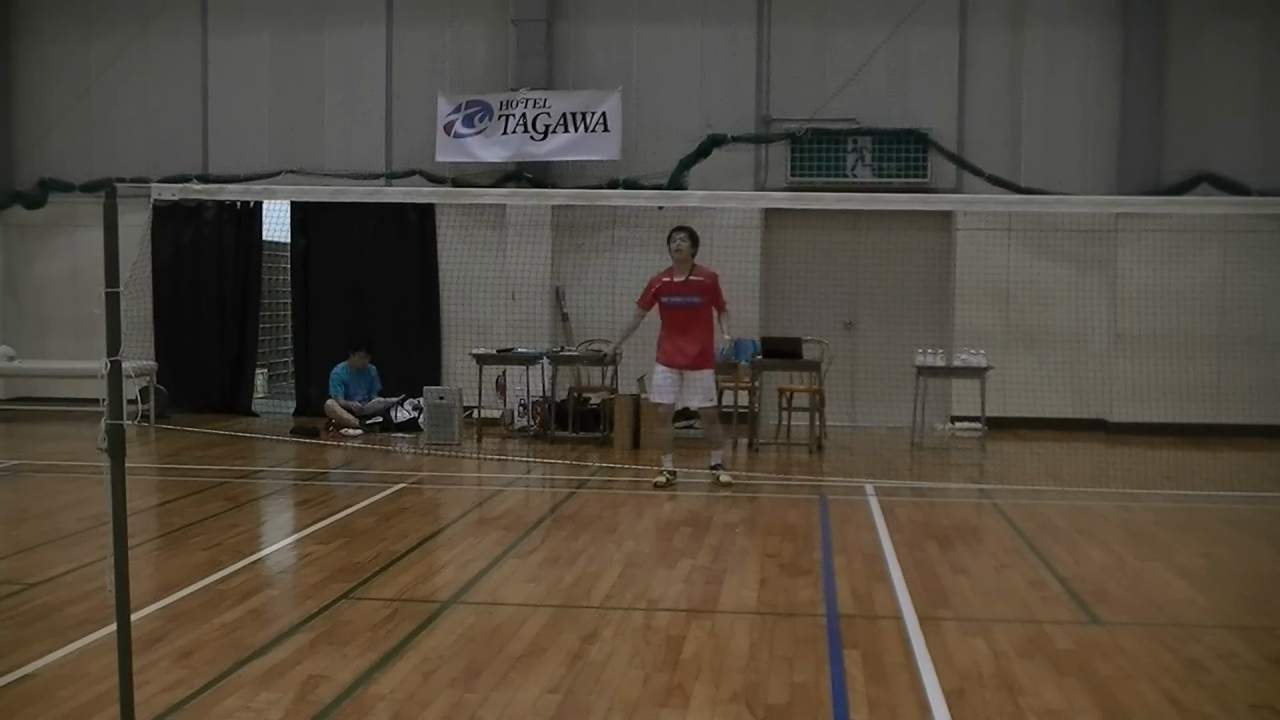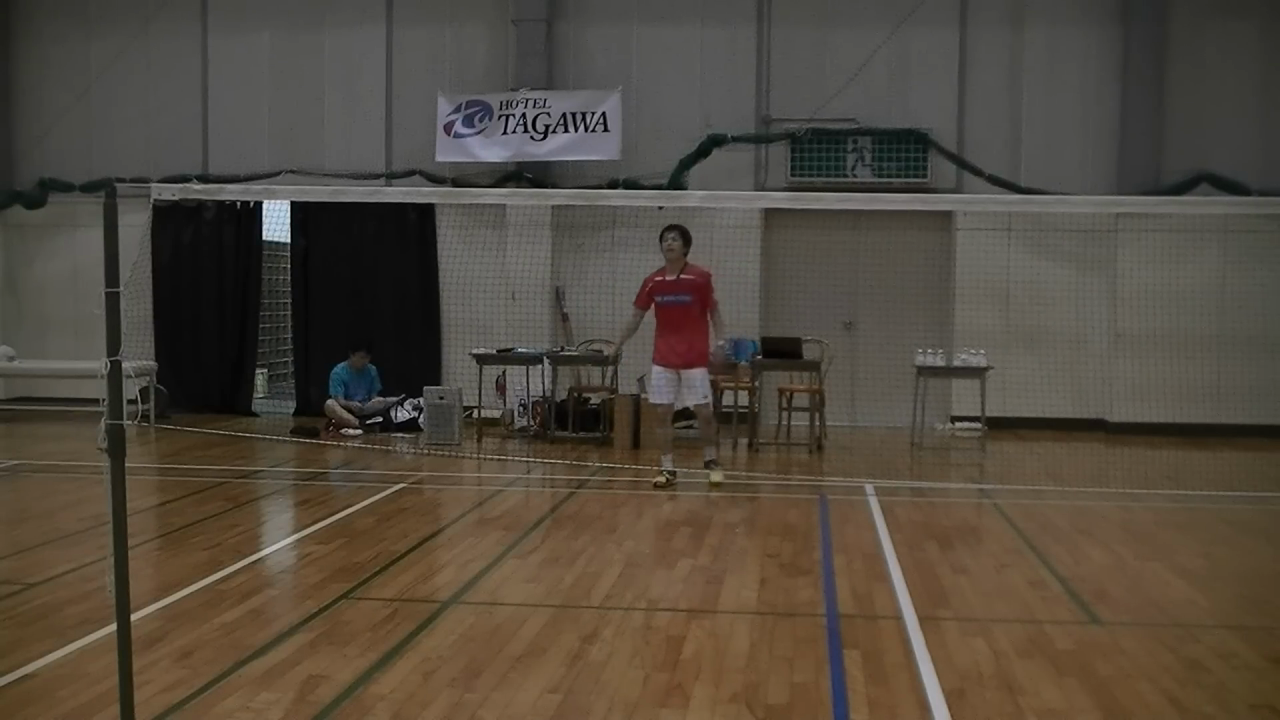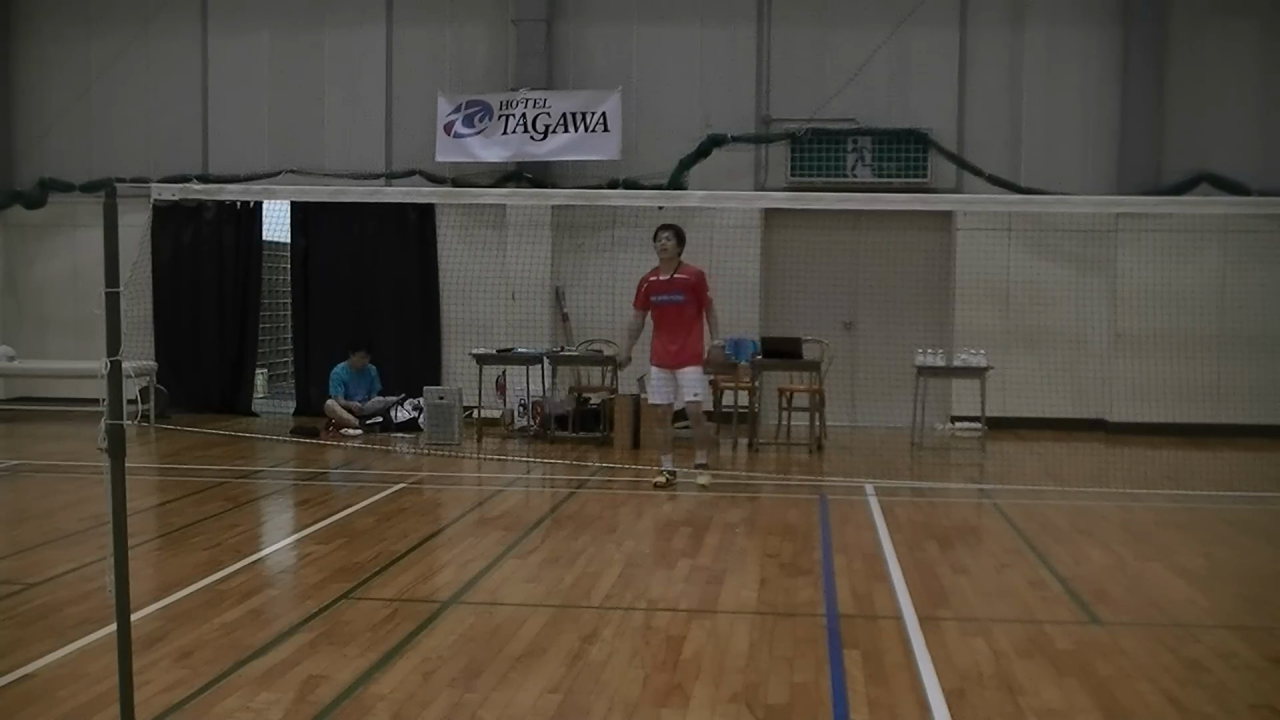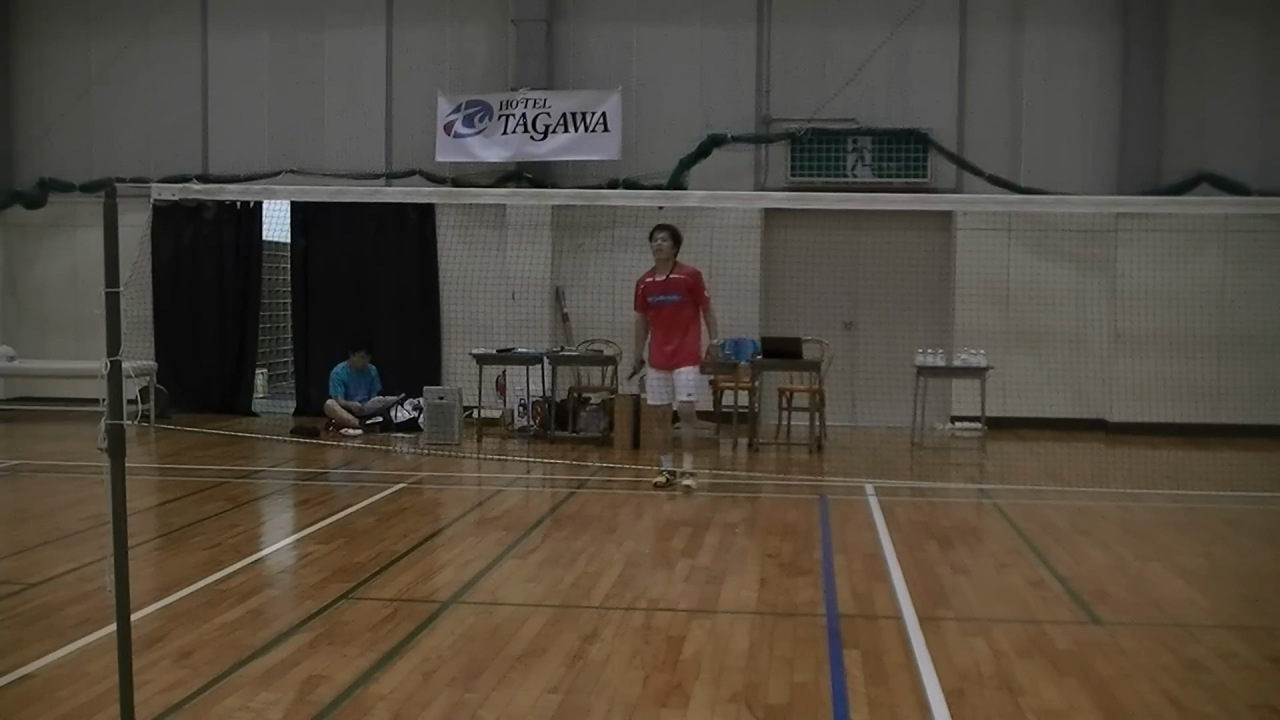
dt=0.1s
person 1, frame 1
left shoulder: (708, 278)
right shoulder: (658, 282)
left elbow: (722, 311)
right elbow: (639, 315)
left wrist: (725, 335)
right wrist: (618, 343)
left hip: (700, 359)
right hip: (667, 359)
left knee: (709, 414)
right knee: (663, 413)
left ankle: (717, 464)
right ankle: (668, 468)
person 1, frame 2
left shoulder: (701, 277)
right shoulder: (652, 282)
left elbow: (713, 310)
right elbow: (637, 316)
left wrist: (719, 340)
right wrist: (619, 344)
left hip: (695, 358)
right hip: (663, 359)
left knee: (704, 413)
right knee: (662, 414)
left ankle: (711, 460)
right ankle: (667, 468)
person 1, frame 3
left shoulder: (694, 276)
right shoulder: (646, 282)
left elbow: (708, 310)
right elbow: (638, 319)
left wrist: (715, 341)
right wrist: (626, 350)
left hip: (689, 357)
right hip: (659, 358)
left knee: (694, 411)
right knee: (661, 414)
left ankle: (702, 463)
right ankle: (667, 469)
person 1, frame 4
left shoulder: (691, 276)
right shoulder: (643, 283)
left elbow: (706, 309)
left wrist: (714, 341)
right wrist: (638, 354)
left hip: (686, 357)
right hip: (657, 359)
left knee: (687, 412)
right knee: (660, 415)
left ankle: (689, 470)
right ankle: (668, 469)
